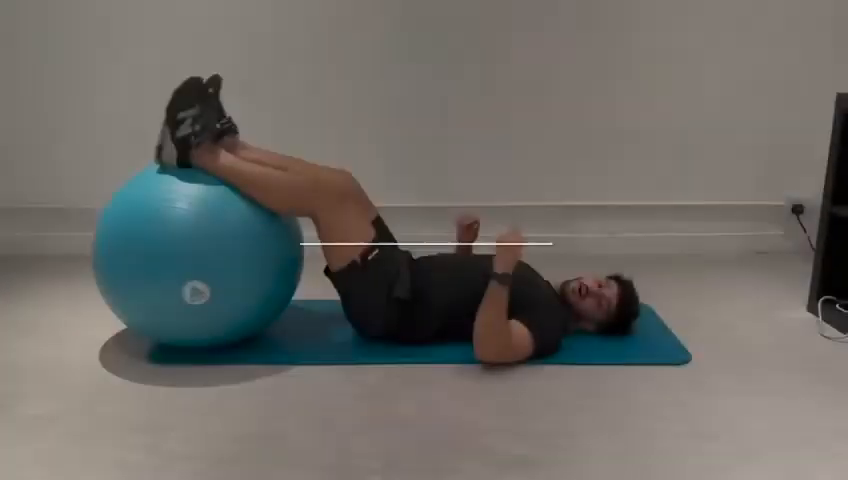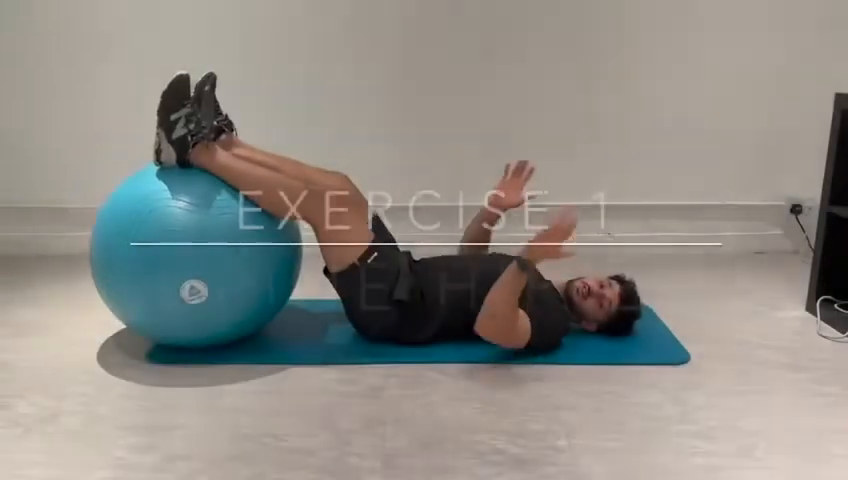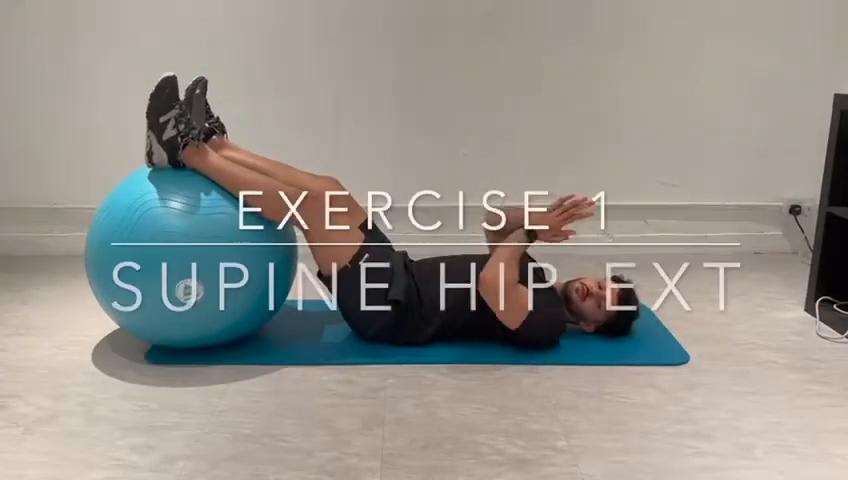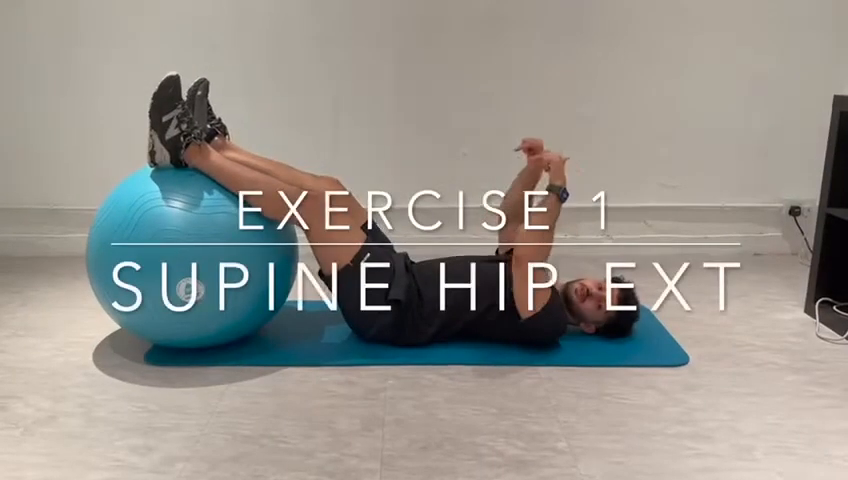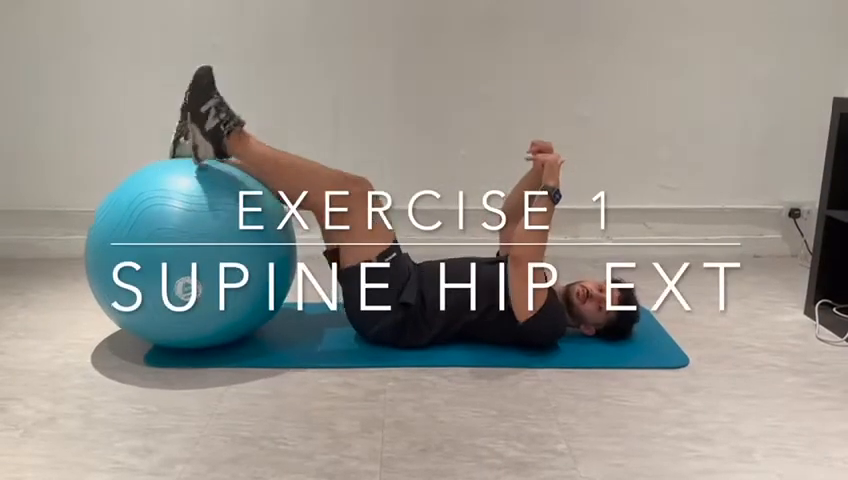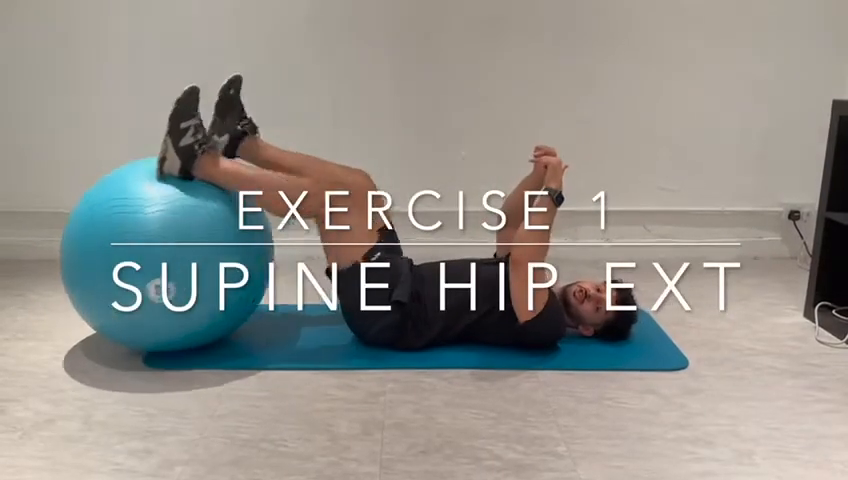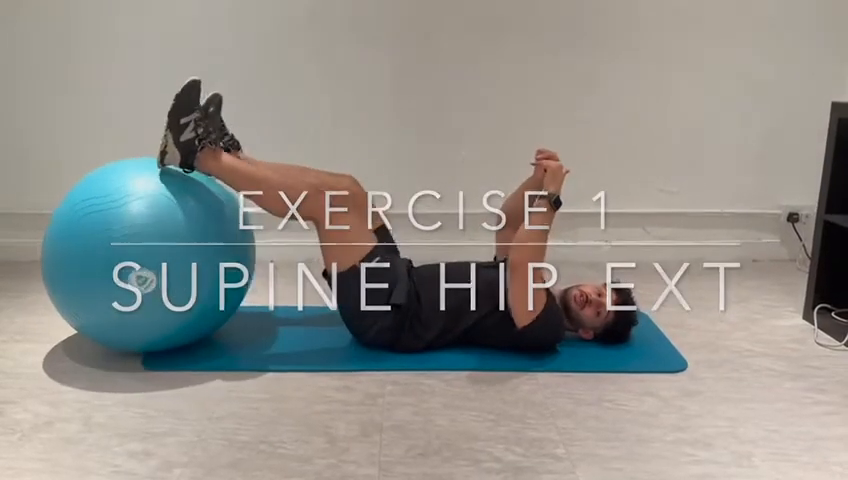
dt=0.5s
person 1, frame 1
left shoulder: (550, 325)
right shoulder: (541, 292)
left elbow: (489, 348)
left wrist: (499, 275)
right wrist: (466, 246)
left hip: (392, 310)
right hip: (405, 278)
left knee: (330, 192)
right knee: (337, 185)
left ankle: (197, 152)
right ankle: (223, 143)
person 1, frame 2
left shoulder: (550, 323)
right shoulder: (540, 286)
left elbow: (488, 325)
right elbow: (470, 253)
left wrist: (527, 258)
right wrist: (496, 207)
left hip: (396, 309)
right hip: (404, 279)
left knee: (326, 197)
right knee: (335, 187)
left ankle: (193, 150)
right ankle: (220, 139)
person 1, frame 3
left shoulder: (545, 323)
right shoulder: (536, 278)
left elbow: (489, 284)
right elbow: (496, 227)
left wrist: (531, 230)
right wrist: (540, 222)
left hip: (391, 310)
right hip: (400, 277)
left knee: (315, 203)
right knee: (326, 191)
left ankle: (187, 151)
right ankle: (214, 142)
person 1, frame 4
left shoulder: (547, 321)
right shoulder: (539, 290)
left elbow: (528, 259)
right elbow: (510, 221)
left wrist: (557, 191)
right wrist: (534, 168)
left hip: (391, 311)
right hip: (400, 281)
left knee: (315, 203)
right knee: (329, 191)
left ankle: (189, 151)
right ankle: (216, 144)
person 1, frame 5
left shoulder: (546, 324)
right shoulder: (540, 292)
left elbow: (522, 257)
right elbow: (509, 221)
left wrist: (551, 192)
right wrist: (537, 174)
left hip: (392, 312)
right hip: (402, 285)
left knee: (353, 191)
right knee: (328, 192)
left ankle: (228, 139)
right ankle: (221, 143)
person 1, frame 6
left shoulder: (545, 324)
right shoulder: (537, 291)
left elbow: (525, 261)
right elbow: (508, 223)
left wrist: (552, 196)
right wrist: (538, 176)
left hip: (389, 313)
right hip: (400, 284)
left knee: (322, 196)
right knee: (354, 184)
left ankle: (199, 162)
right ankle: (238, 143)
person 1, frame 7
left shoulder: (543, 327)
right shoulder: (538, 292)
left elbow: (520, 262)
right elbow: (508, 226)
left wrist: (551, 199)
right wrist: (538, 180)
left hip: (388, 315)
right hip: (399, 285)
left knee: (323, 199)
right knee: (344, 189)
left ankle: (201, 154)
right ankle: (227, 154)
